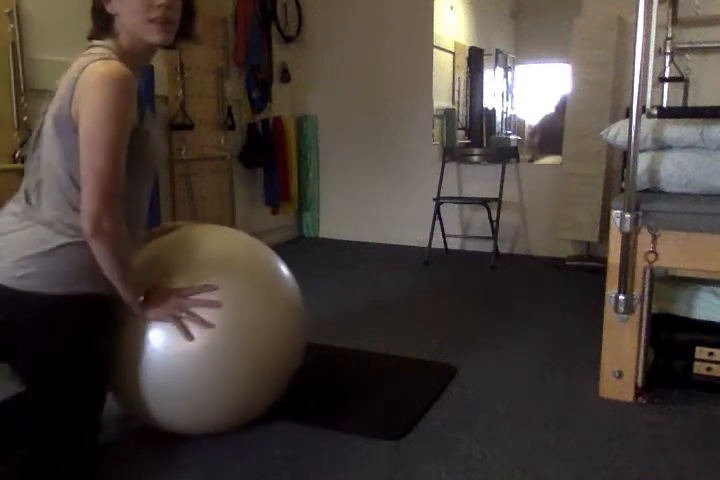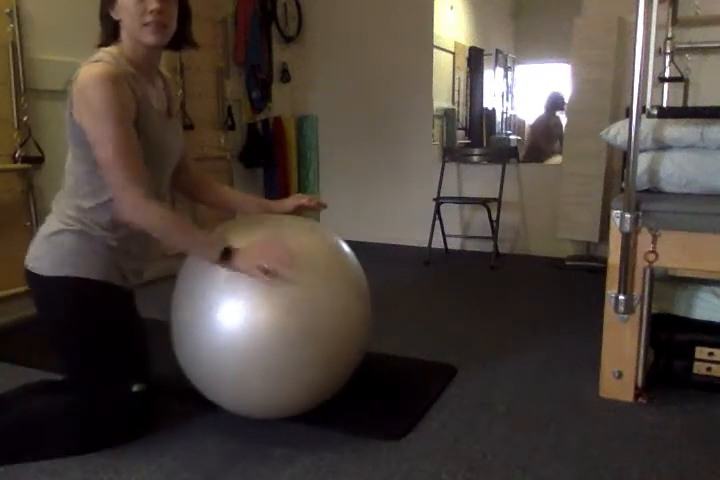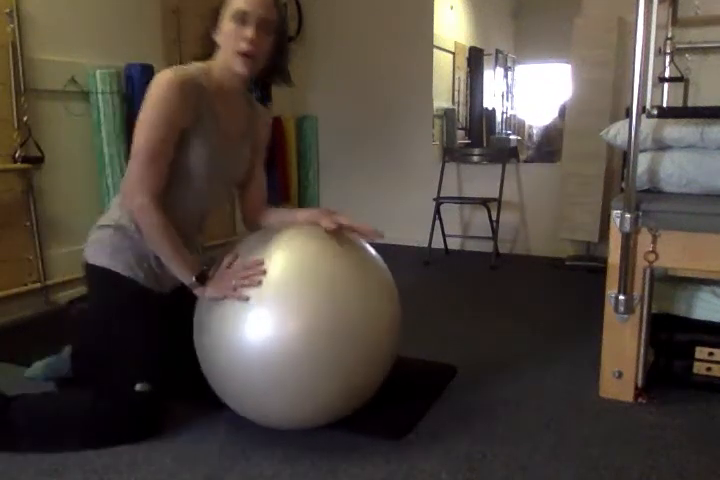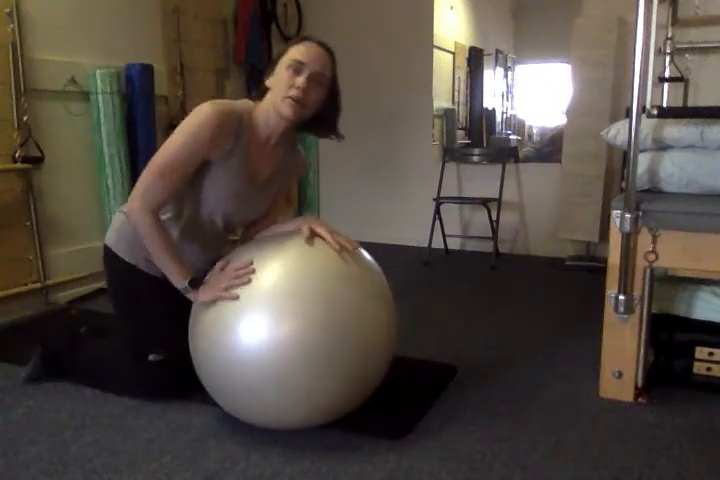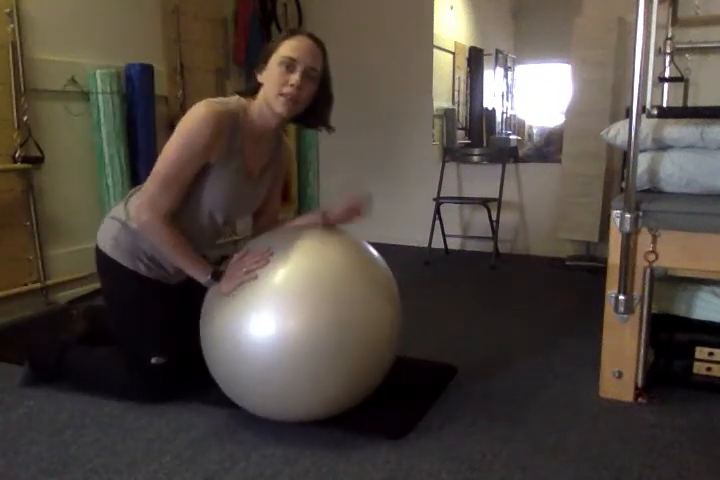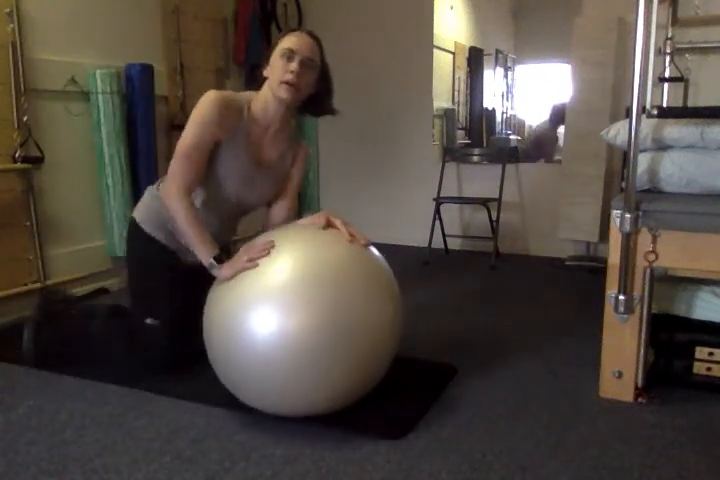
dt=0.7s
person 1, frame 1
left shoulder: (97, 65)
right shoulder: (110, 78)
right elbow: (97, 219)
left wrist: (140, 237)
right wrist: (142, 300)
right hip: (57, 280)
left knee: (53, 410)
person 1, frame 2
left shoulder: (157, 83)
right shoulder: (101, 78)
left elbow: (184, 178)
right elbow: (134, 203)
left wrist: (270, 207)
right wrist: (230, 255)
left hip: (99, 266)
right hip: (73, 266)
left knee: (101, 387)
right knee: (126, 410)
person 1, frame 3
left shoulder: (257, 118)
right shoulder: (176, 87)
left elbow: (254, 212)
right elbow: (140, 199)
left wrist: (311, 215)
right wrist: (200, 280)
left hip: (171, 267)
right hip: (125, 261)
left knee: (201, 381)
right knee: (135, 414)
left ankle: (88, 360)
person 1, frame 4
left shoulder: (292, 161)
right shoulder: (217, 119)
left elbow: (253, 233)
right elbow: (140, 206)
left wrist: (299, 226)
right wrist: (192, 286)
left hip: (197, 259)
right hip: (140, 253)
right knee: (165, 377)
left ankle: (96, 334)
right ankle: (62, 349)
person 1, frame 5
left shoulder: (278, 151)
right shoulder: (212, 118)
left elbow: (264, 232)
right elbow: (149, 214)
left wrist: (318, 219)
right wrist: (214, 278)
left hip: (182, 258)
right hip: (134, 254)
left knee: (205, 357)
right knee: (162, 381)
left ankle: (104, 332)
right ankle: (51, 356)
person 1, frame 6
left shoulder: (296, 152)
right shoulder: (221, 107)
left elbow: (276, 226)
right elbow: (173, 190)
left wrist: (314, 222)
right wrist: (217, 263)
left hip: (220, 242)
right hip: (161, 233)
left knee: (201, 340)
right knee: (159, 349)
